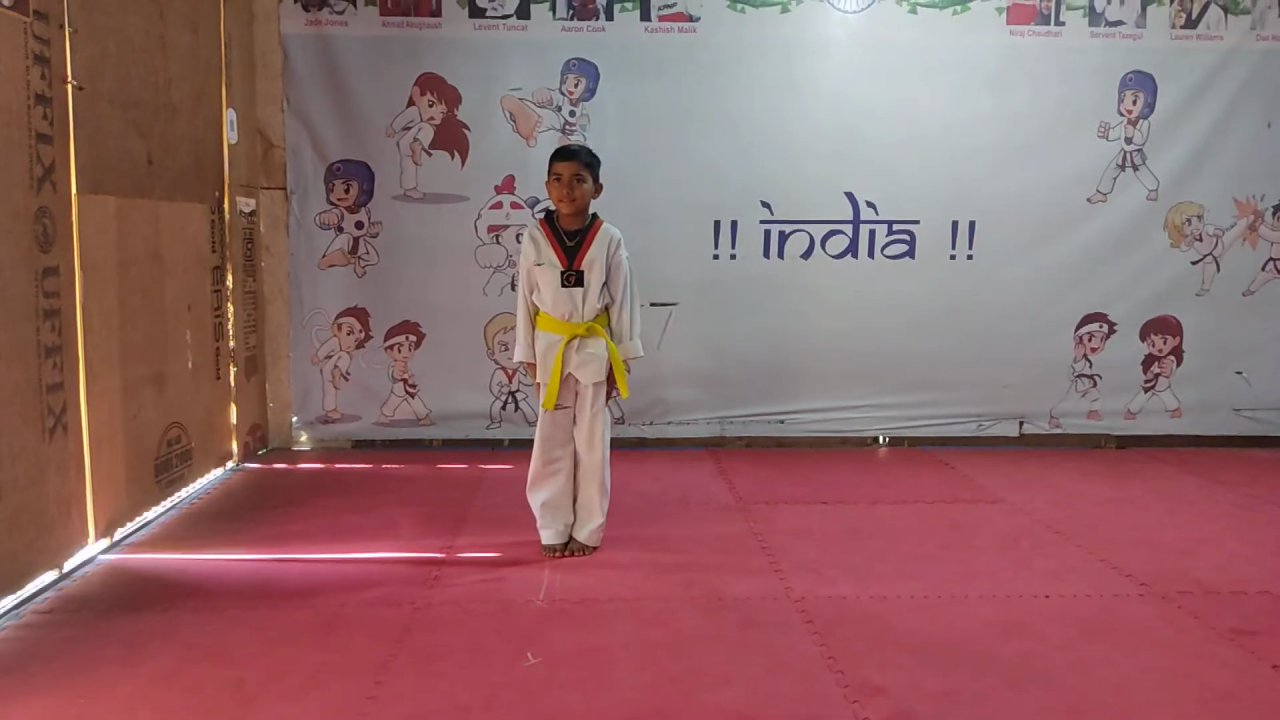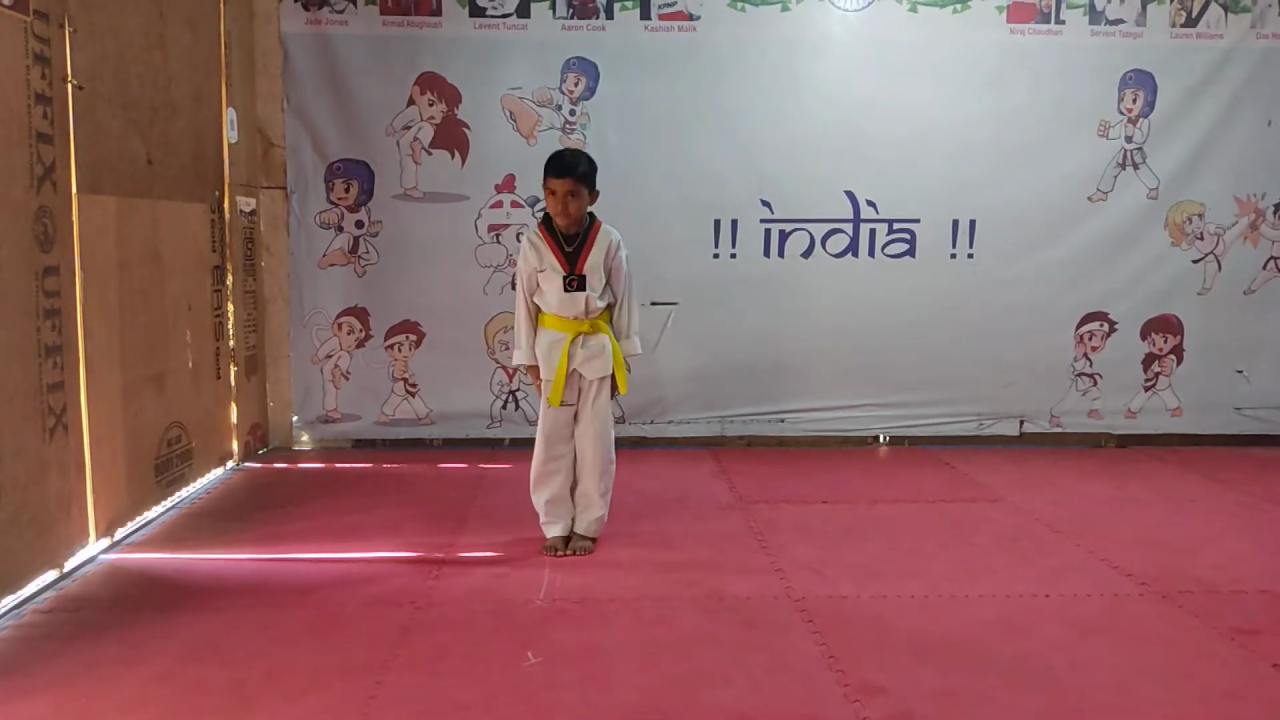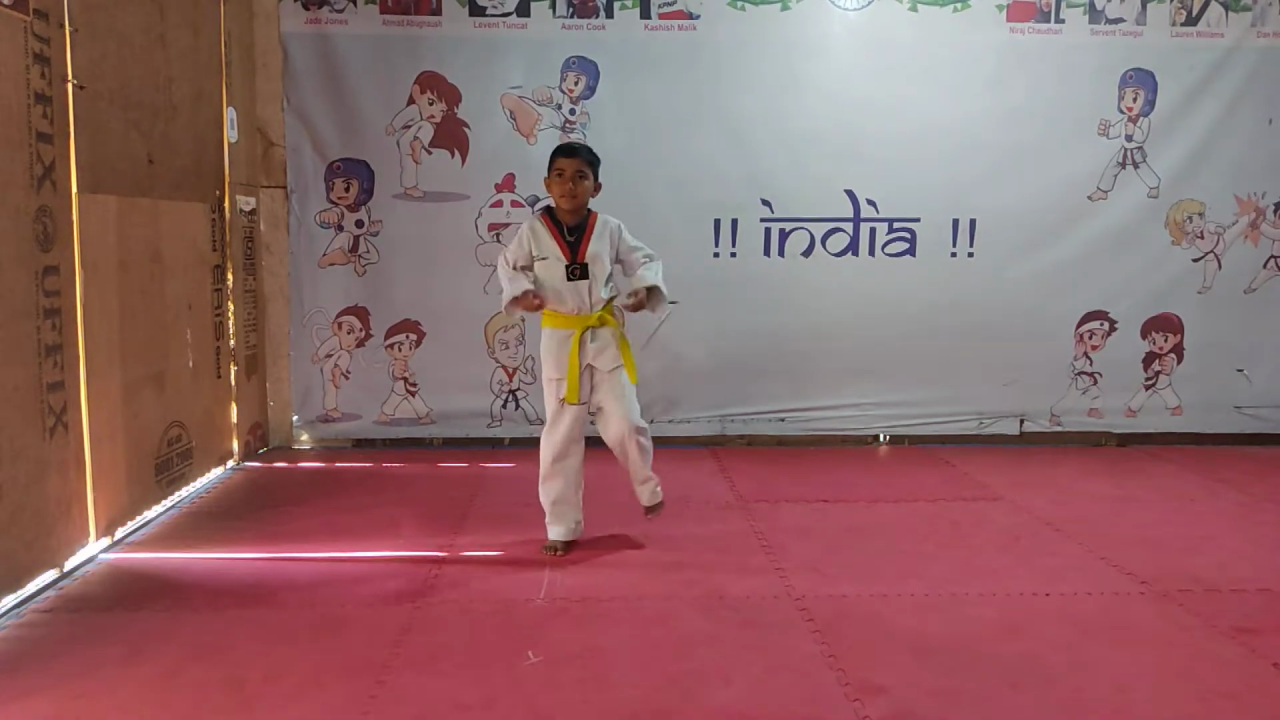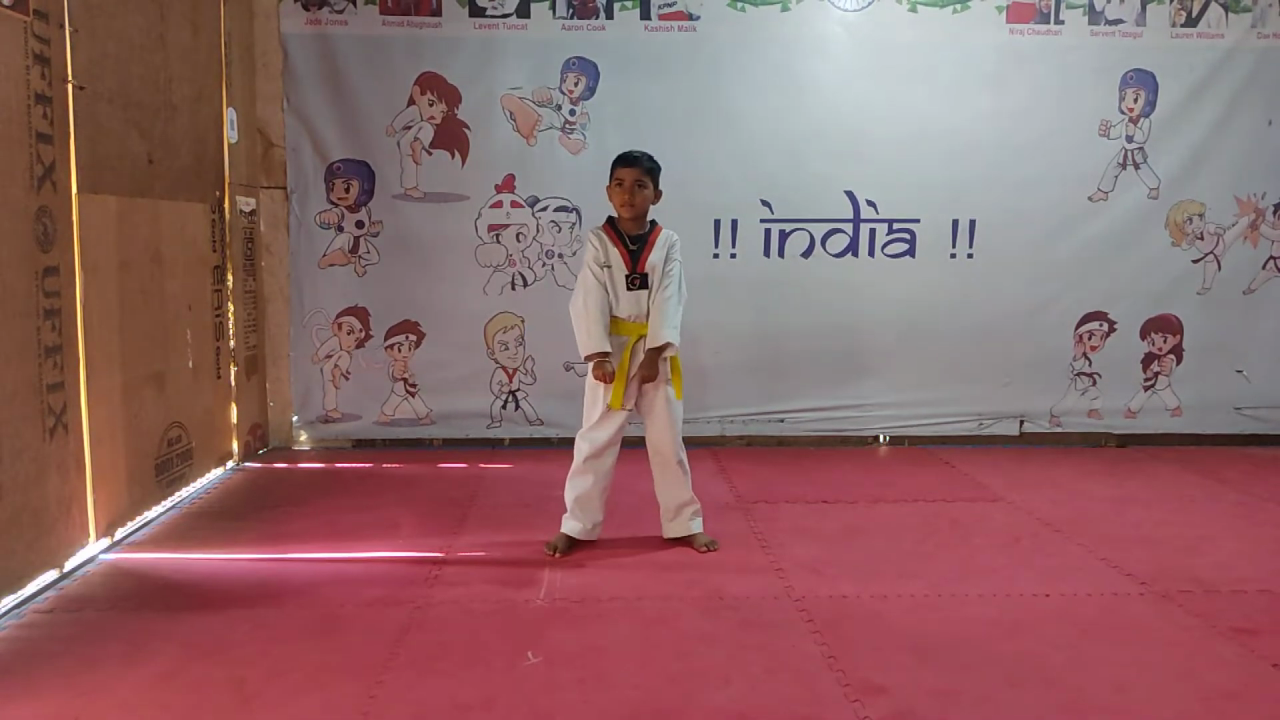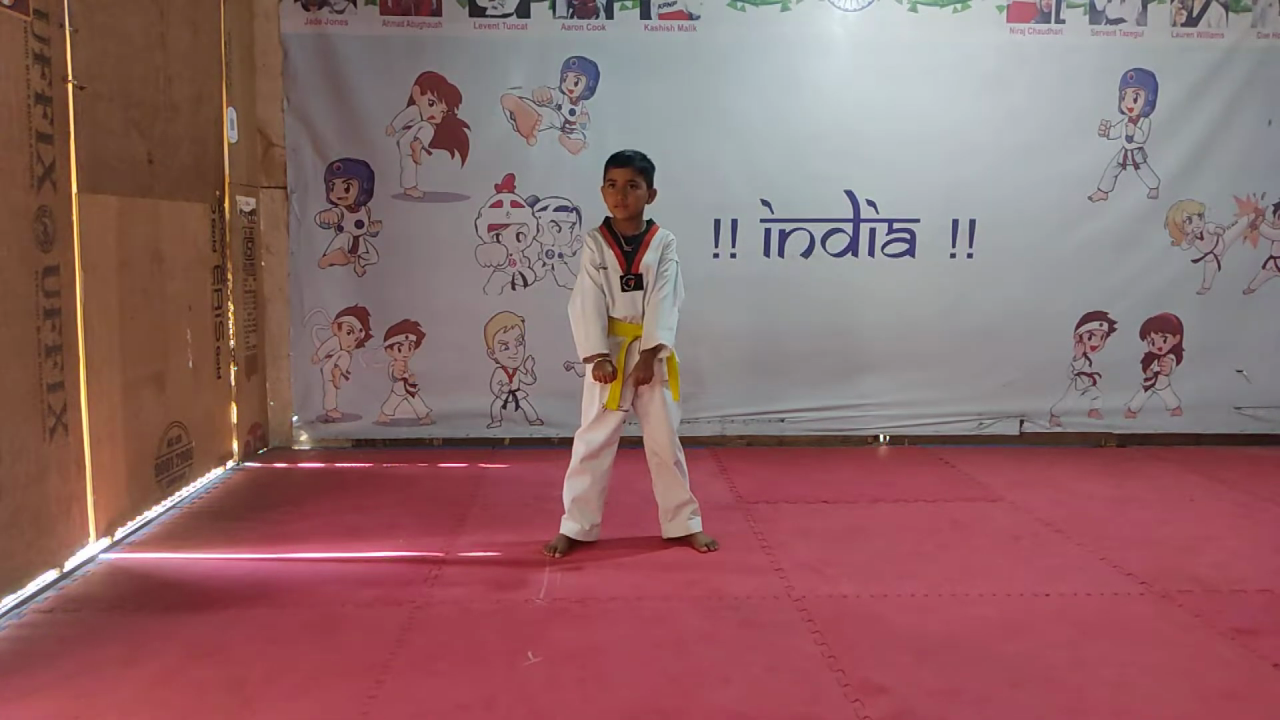
dt=1s
person 1, frame 1
left shoulder: (609, 240)
right shoulder: (535, 239)
left elbow: (623, 302)
right elbow: (526, 301)
left wrist: (619, 360)
right wrist: (530, 358)
left hip: (594, 350)
right hip: (550, 349)
left knee: (592, 445)
right knee: (551, 444)
left ankle: (586, 532)
right ankle: (554, 531)
person 1, frame 2
left shoulder: (609, 241)
right shoulder: (534, 245)
left elbow: (623, 299)
right elbow: (525, 302)
left wrist: (621, 355)
right wrist: (529, 359)
left hip: (597, 347)
right hip: (553, 347)
left knee: (594, 440)
right knee: (552, 441)
left ankle: (587, 526)
right ankle: (557, 526)
person 1, frame 3
left shoulder: (609, 228)
right shoulder: (534, 229)
left elbow: (646, 259)
right elbow: (508, 267)
left wrist: (648, 288)
right wrist: (519, 293)
left hip: (606, 339)
right hip: (561, 341)
left knee: (626, 424)
right knee: (561, 437)
left ankle: (649, 491)
right ankle: (562, 527)
person 1, frame 4
left shoulder: (667, 243)
right shoulder: (598, 242)
left elbow: (668, 303)
right elbow: (588, 303)
left wrist: (655, 354)
right wrist: (599, 356)
left hip: (656, 353)
right hip: (611, 352)
left knee: (668, 441)
right knee: (596, 440)
left ankle: (684, 523)
right ankle: (577, 525)
person 1, frame 5
left shoulder: (663, 243)
right shoulder: (595, 243)
left elbow: (664, 303)
right elbow: (586, 304)
left wrist: (648, 355)
right wrist: (598, 356)
left hip: (653, 353)
right hip: (608, 353)
left knee: (665, 441)
right knee: (593, 441)
left ankle: (684, 522)
right ankle: (575, 526)
